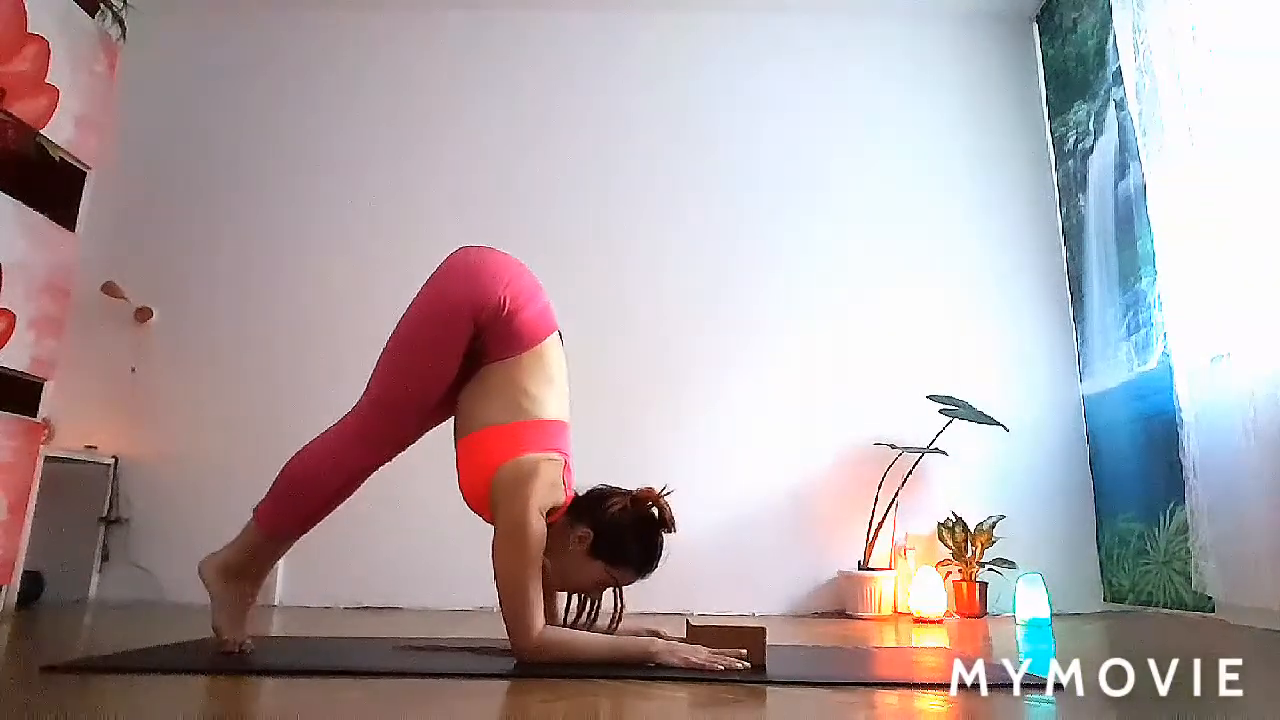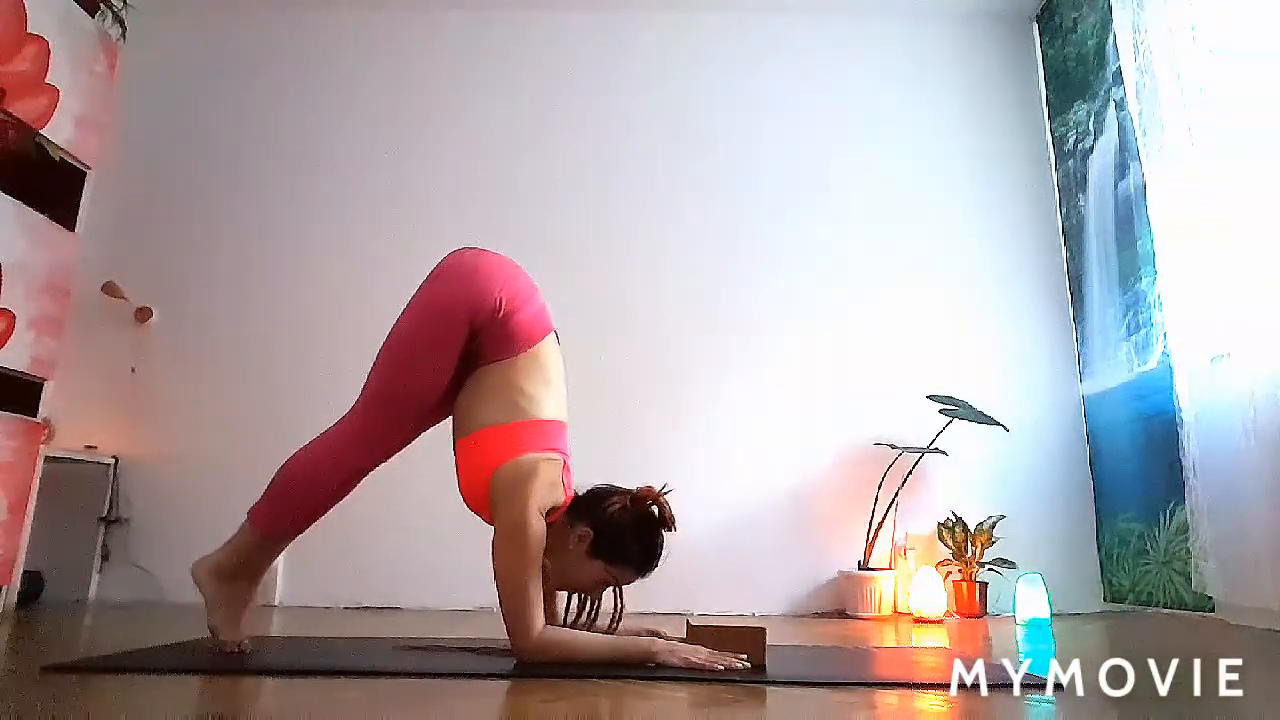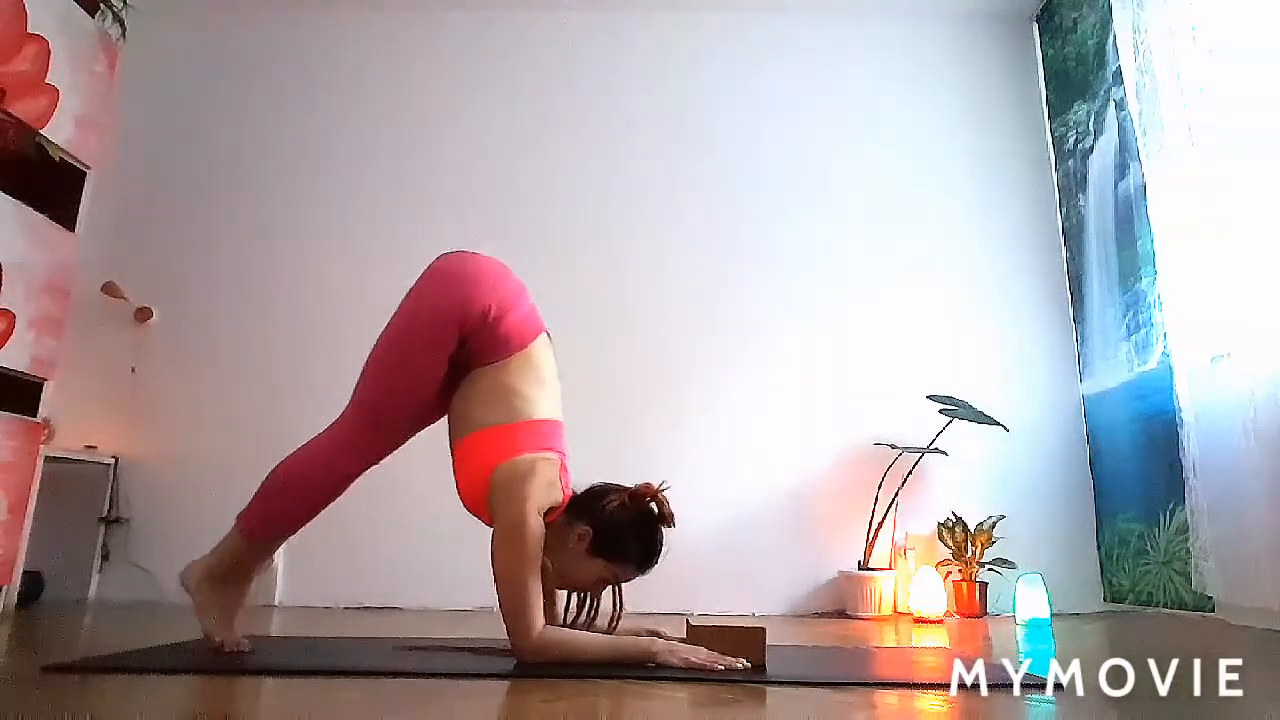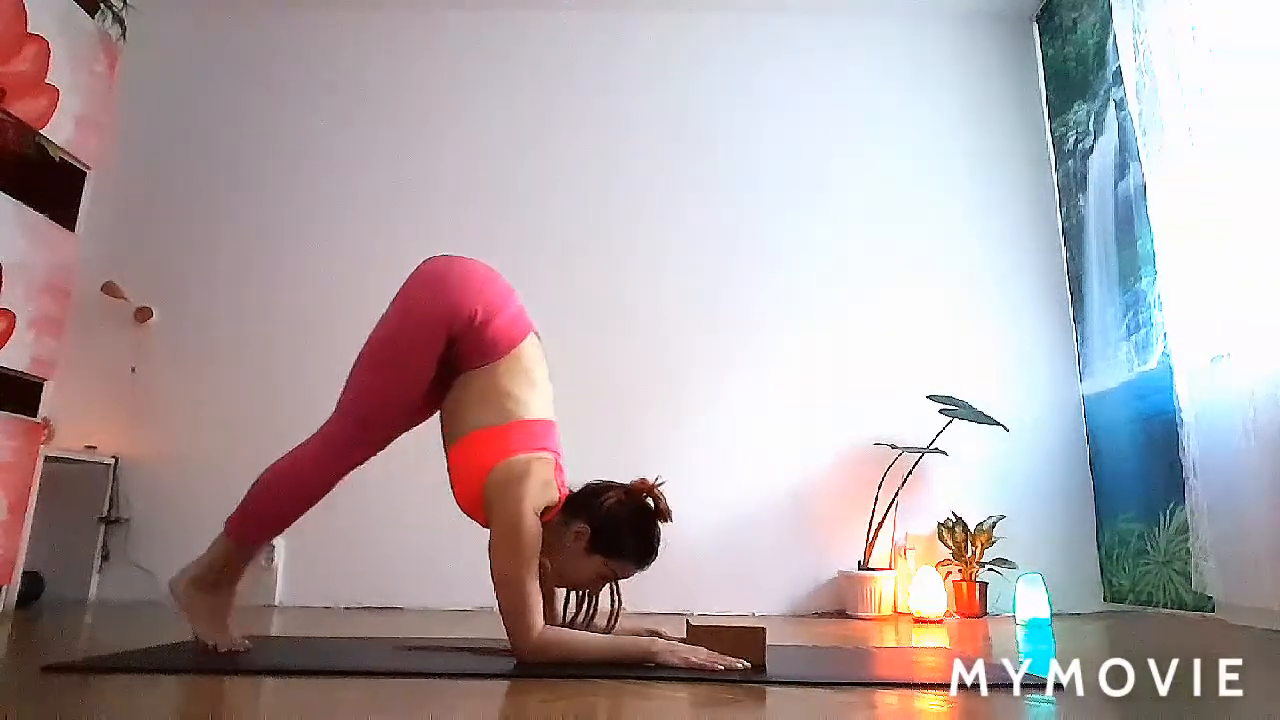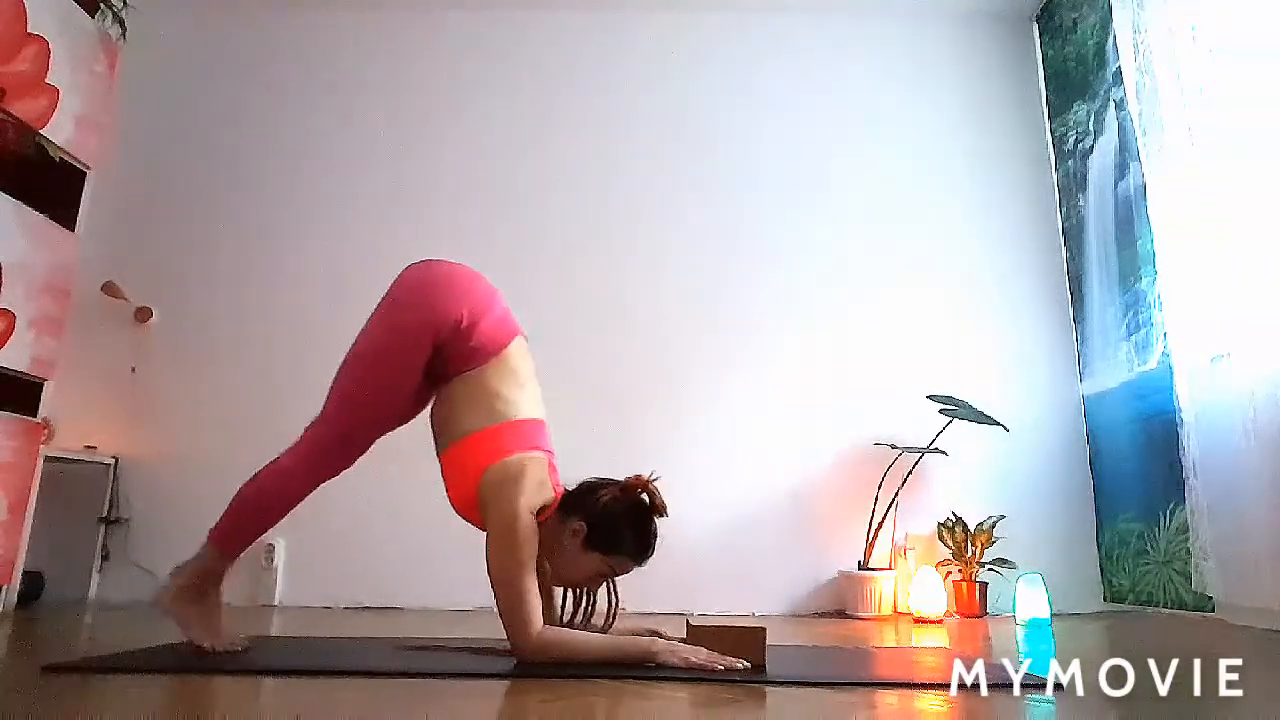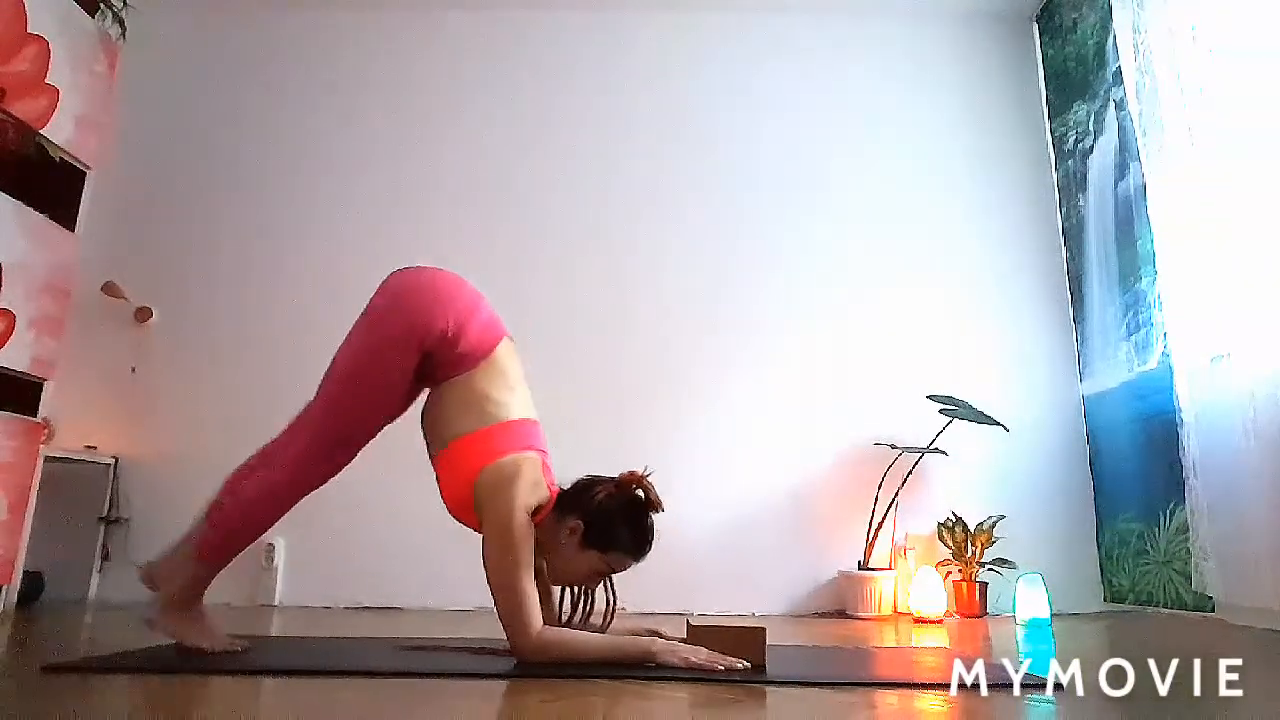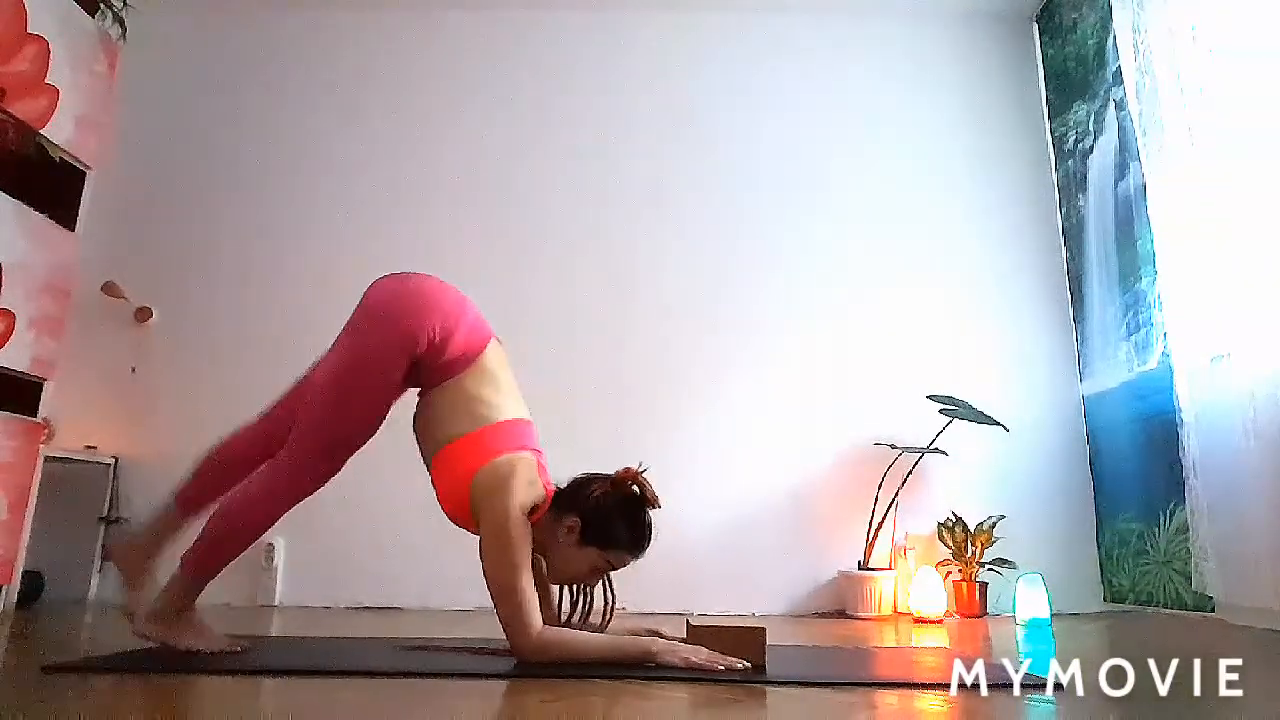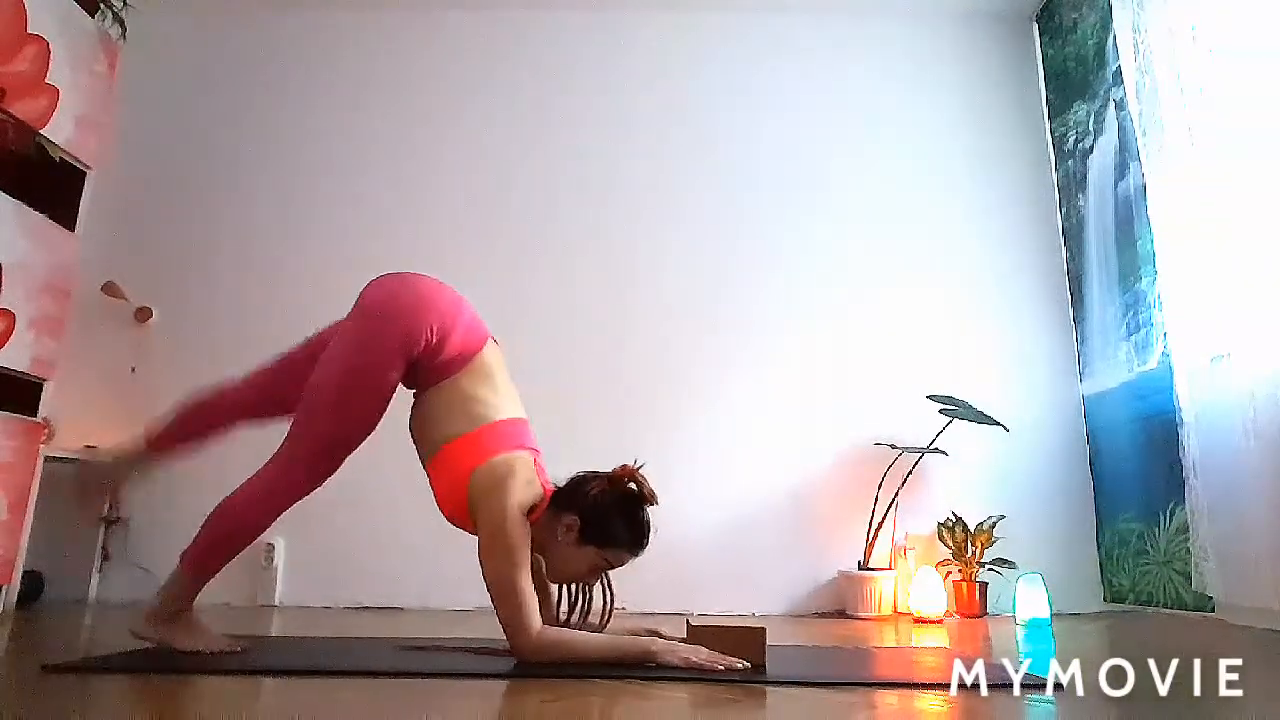
dt=0.1s
person 1, frame 1
right shoulder: (529, 498)
right elbow: (530, 641)
left wrist: (627, 633)
right wrist: (650, 648)
left hip: (493, 313)
left knee: (375, 442)
right knee: (367, 435)
left ankle: (250, 566)
right ankle: (237, 563)
person 1, frame 2
right shoulder: (529, 498)
right elbow: (530, 642)
left wrist: (627, 635)
right wrist: (650, 648)
left hip: (491, 314)
left knee: (372, 442)
right knee: (365, 436)
left ankle: (245, 567)
right ankle: (231, 564)
person 1, frame 3
right shoulder: (528, 496)
right elbow: (530, 641)
left wrist: (618, 633)
right wrist: (649, 649)
left hip: (478, 316)
left knee: (363, 443)
right knee: (356, 438)
left ankle: (236, 569)
right ankle: (219, 569)
person 1, frame 4
right shoulder: (524, 496)
right elbow: (530, 641)
left wrist: (620, 635)
right wrist: (650, 648)
left hip: (469, 318)
right hip: (451, 299)
left knee: (350, 444)
right knee: (343, 442)
left ankle: (223, 572)
right ankle: (207, 574)
person 1, frame 5
left shoulder: (545, 501)
right shoulder: (520, 497)
left elbow: (542, 625)
right elbow: (529, 641)
left wrist: (630, 639)
right wrist: (647, 647)
left hip: (450, 320)
right hip: (436, 304)
left knee: (330, 445)
right knee: (325, 449)
left ankle: (205, 573)
right ankle: (195, 585)
person 1, frame 6
left shoulder: (536, 499)
right shoulder: (515, 499)
left elbow: (542, 626)
right elbow: (529, 641)
left wrist: (629, 641)
right wrist: (647, 647)
left hip: (438, 325)
right hip: (421, 313)
left knee: (312, 446)
right knee: (311, 455)
left ankle: (182, 560)
right ankle: (180, 593)
person 1, frame 7
left shoulder: (536, 499)
right shoulder: (512, 498)
left elbow: (540, 625)
right elbow: (530, 642)
left wrist: (626, 638)
right wrist: (647, 647)
left hip: (422, 321)
right hip: (409, 318)
left knee: (284, 432)
right knee: (298, 464)
left ankle: (151, 536)
right ankle: (172, 604)
person 1, frame 8
left shoulder: (529, 497)
right shoulder: (509, 499)
left elbow: (539, 624)
right elbow: (529, 642)
left wrist: (625, 639)
right wrist: (648, 647)
left hip: (416, 322)
right hip: (404, 322)
left knee: (258, 398)
right knee: (298, 467)
left ankle: (131, 457)
right ankle: (170, 607)
